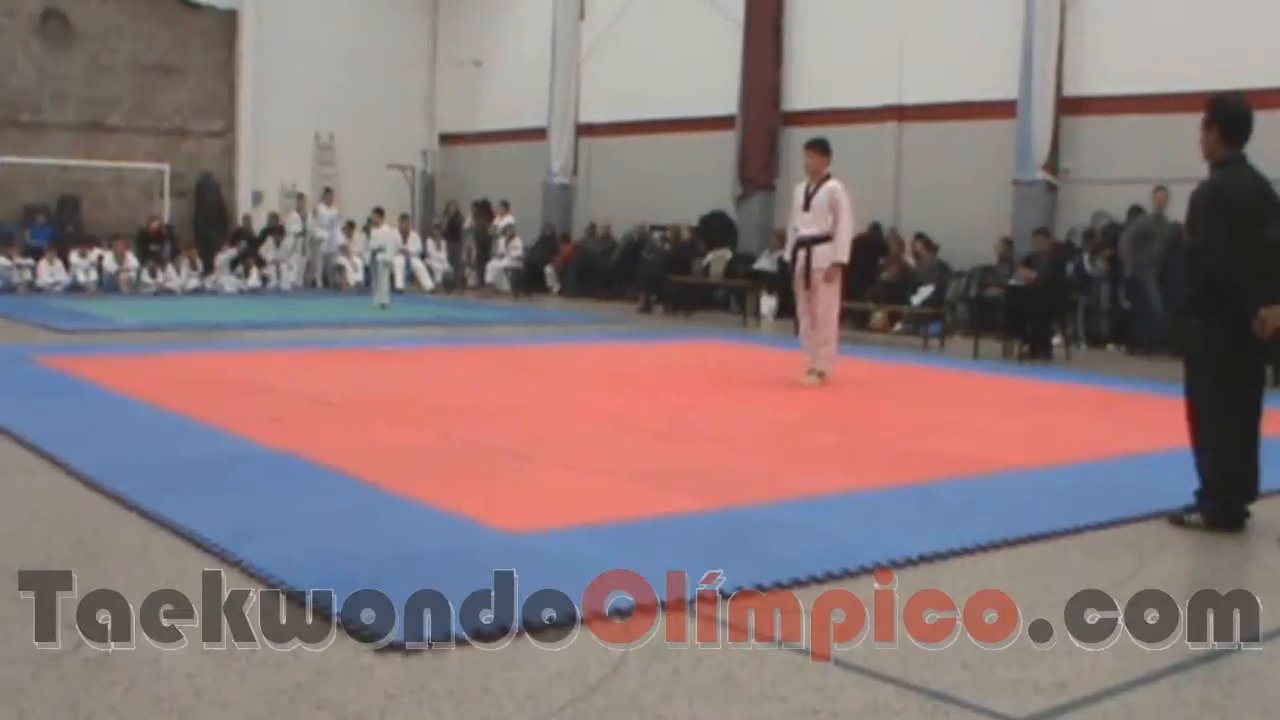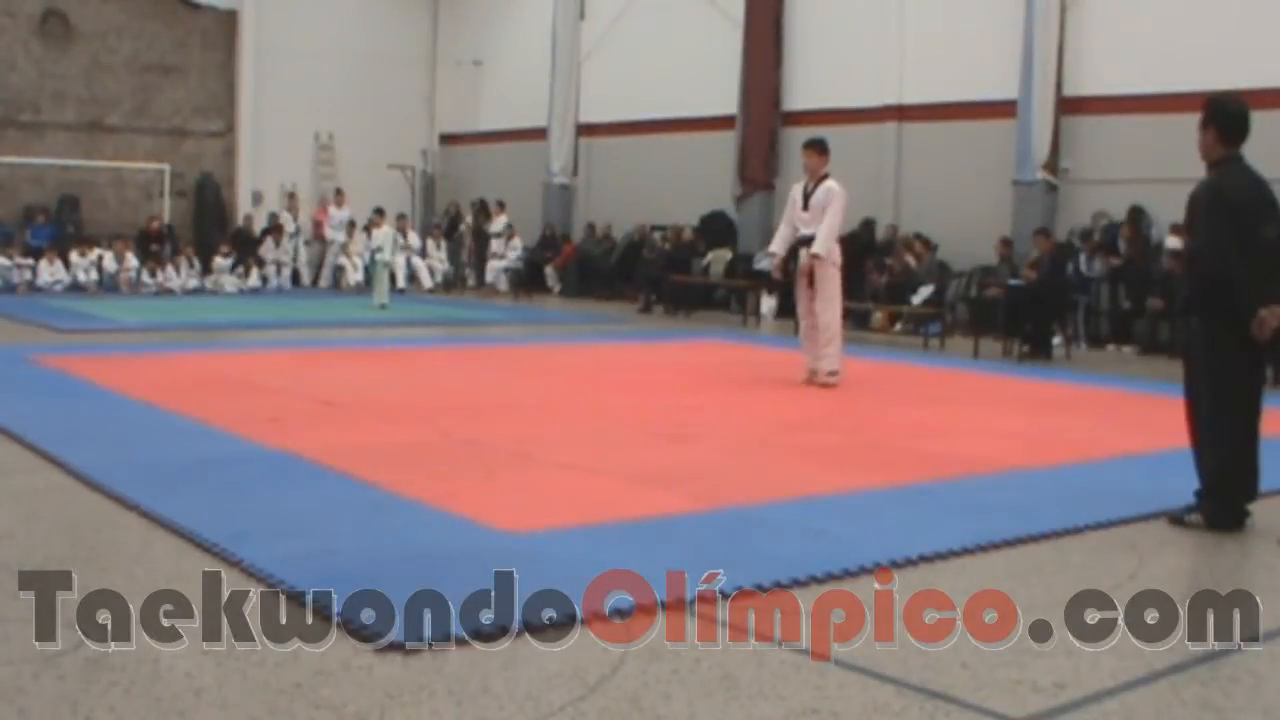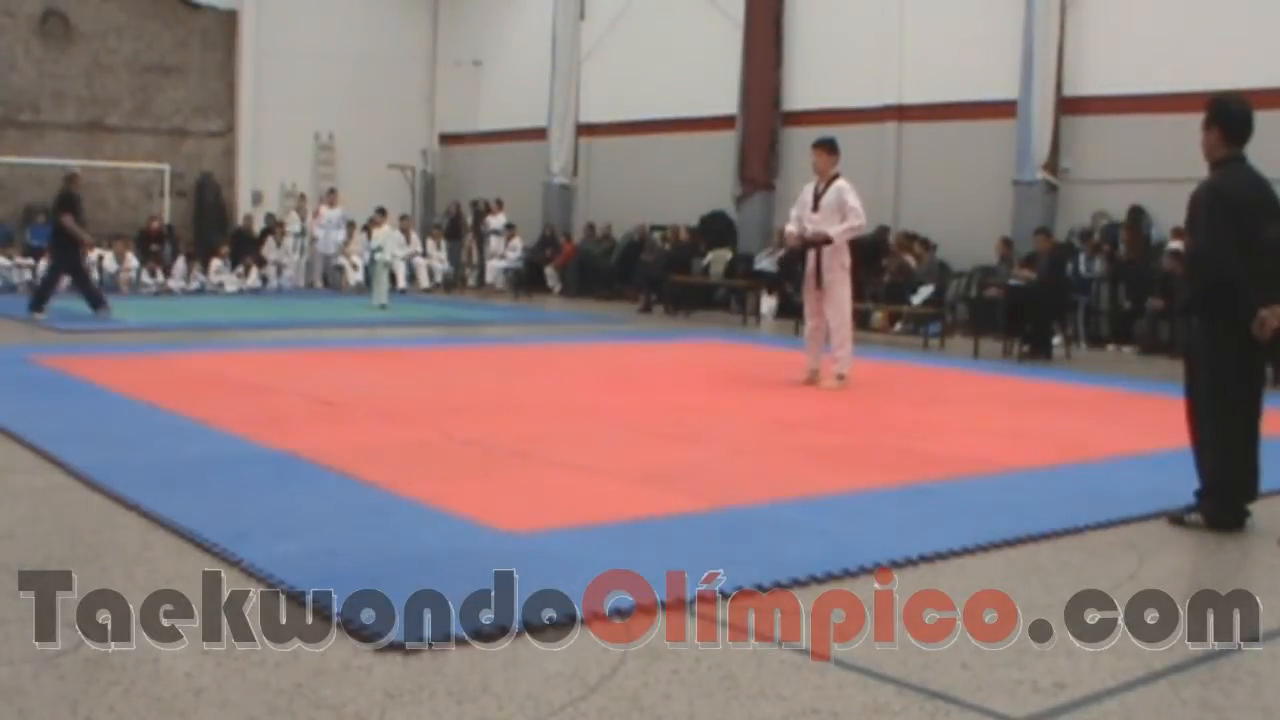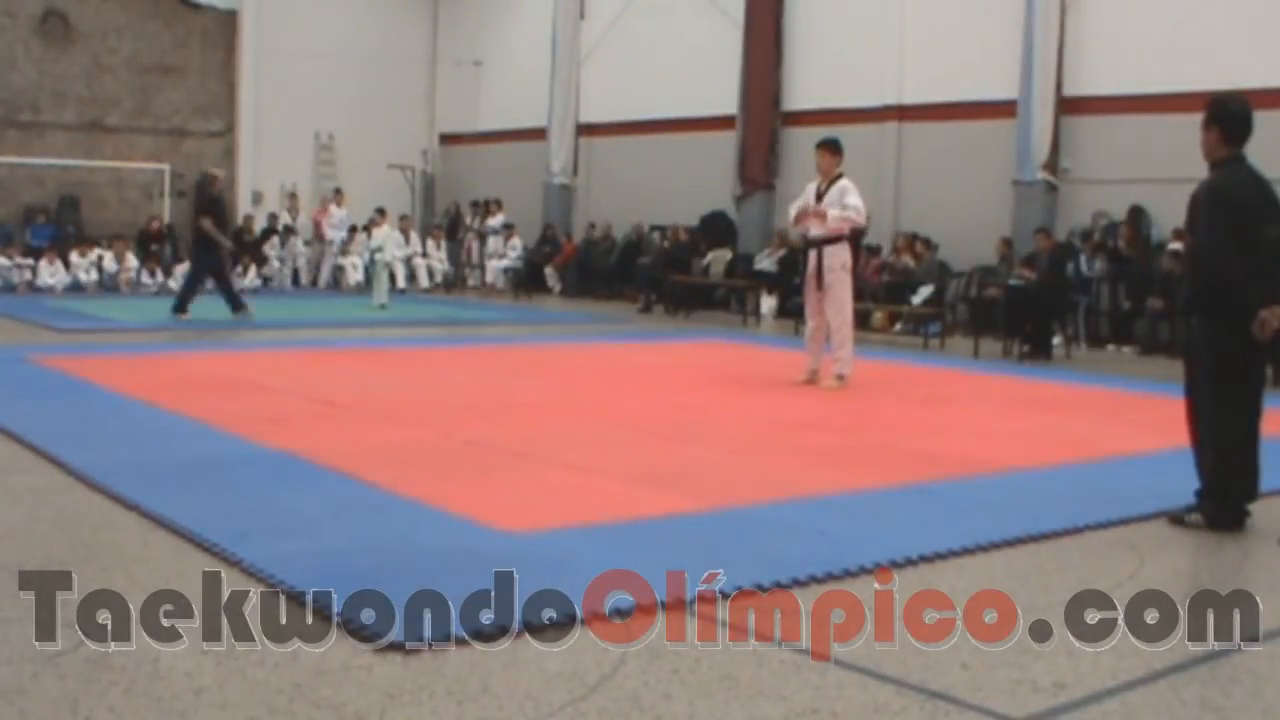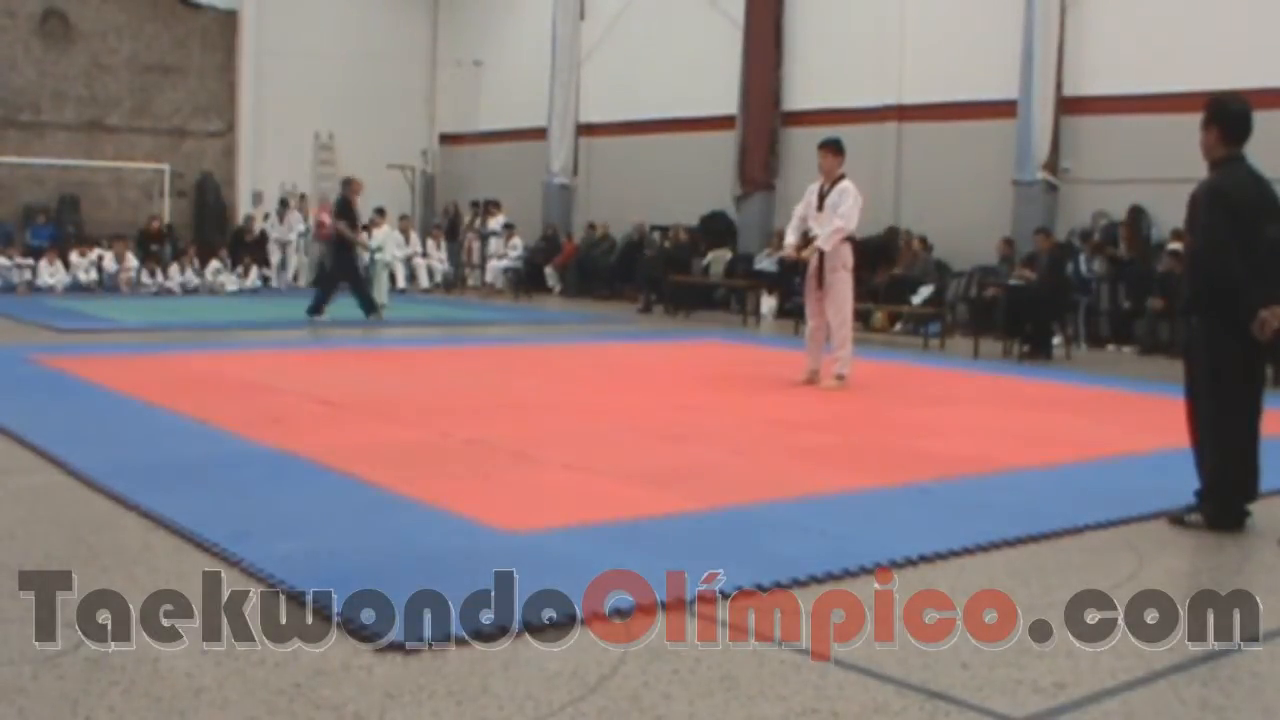
dt=1s
person 1, frame 1
left shoulder: (1212, 192)
left elbow: (1209, 262)
left hip: (1218, 316)
left knee: (1213, 410)
right knee: (1241, 407)
left ankle: (1220, 506)
right ankle: (1235, 499)
person 1, frame 2
left shoulder: (1211, 192)
left elbow: (1210, 261)
left hip: (1218, 317)
left knee: (1214, 410)
right knee: (1241, 408)
left ankle: (1220, 505)
right ankle: (1235, 499)
person 1, frame 3
left shoulder: (1213, 192)
left elbow: (1210, 262)
left hip: (1219, 317)
left knee: (1214, 410)
right knee: (1241, 408)
left ankle: (1220, 505)
right ankle: (1235, 499)
person 1, frame 4
left shoulder: (1213, 192)
left elbow: (1209, 262)
left hip: (1218, 316)
left knee: (1214, 410)
right knee: (1241, 407)
left ankle: (1220, 505)
right ankle: (1235, 499)
person 1, frame 5
left shoulder: (1212, 192)
left elbow: (1208, 262)
left hip: (1217, 317)
left knee: (1214, 411)
right knee: (1241, 407)
left ankle: (1220, 506)
right ankle: (1235, 499)
person 2, frame 1
left shoulder: (835, 190)
right shoulder: (800, 190)
left elbow: (844, 227)
left wrist: (837, 262)
right wrist: (791, 259)
left hip: (824, 255)
right hip: (802, 255)
left knee: (824, 313)
right knee: (805, 313)
left ankle: (822, 367)
right ankle: (812, 364)
person 2, frame 2
left shoulder: (833, 190)
right shoulder: (797, 190)
left elbow: (829, 227)
right elbow: (788, 224)
left wrist: (813, 257)
right wrist: (779, 255)
left hip: (825, 256)
right hip: (801, 254)
left knee: (827, 313)
right knee: (805, 314)
left ankle: (831, 369)
right ankle: (813, 367)
person 2, frame 3
left shoulder: (843, 189)
right shoulder: (808, 190)
left elbow: (858, 221)
right elbow: (796, 218)
left wrist: (829, 234)
right wrist: (792, 233)
left hip: (834, 255)
right hip: (812, 256)
left knee: (837, 315)
right knee: (812, 315)
left ankle: (841, 372)
right ankle: (813, 369)
person 2, frame 4
left shoulder: (846, 187)
right shoulder: (811, 188)
left elbow: (858, 216)
right elbow: (795, 215)
left wrist: (827, 214)
right wrist: (799, 215)
left hip: (835, 254)
right hip: (814, 254)
left knee: (838, 315)
right knee: (813, 315)
left ankle: (841, 372)
right ankle: (813, 368)
person 2, frame 5
left shoulder: (848, 190)
right shoulder: (813, 190)
left elbow: (842, 225)
right elbow: (799, 218)
left wrist: (814, 248)
right wrist: (790, 244)
left hip: (837, 255)
right hip: (815, 256)
left knee: (839, 315)
right knee: (814, 315)
left ankle: (841, 372)
right ankle: (813, 368)
